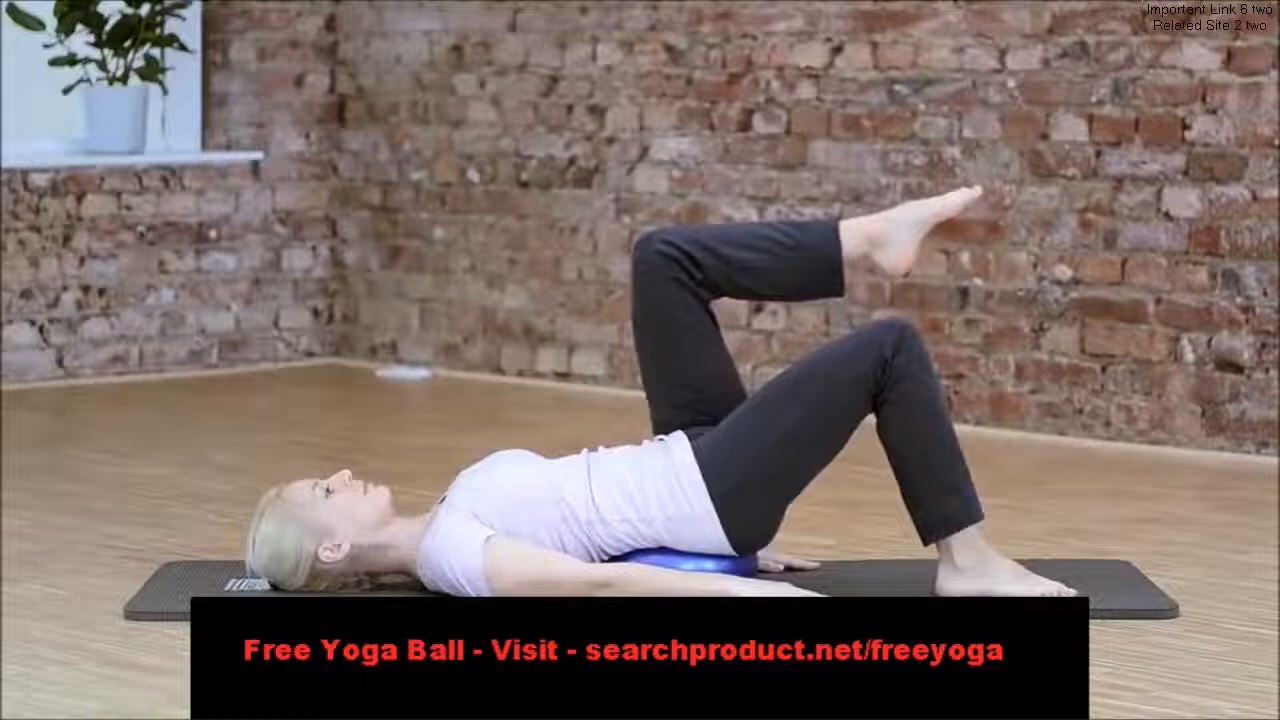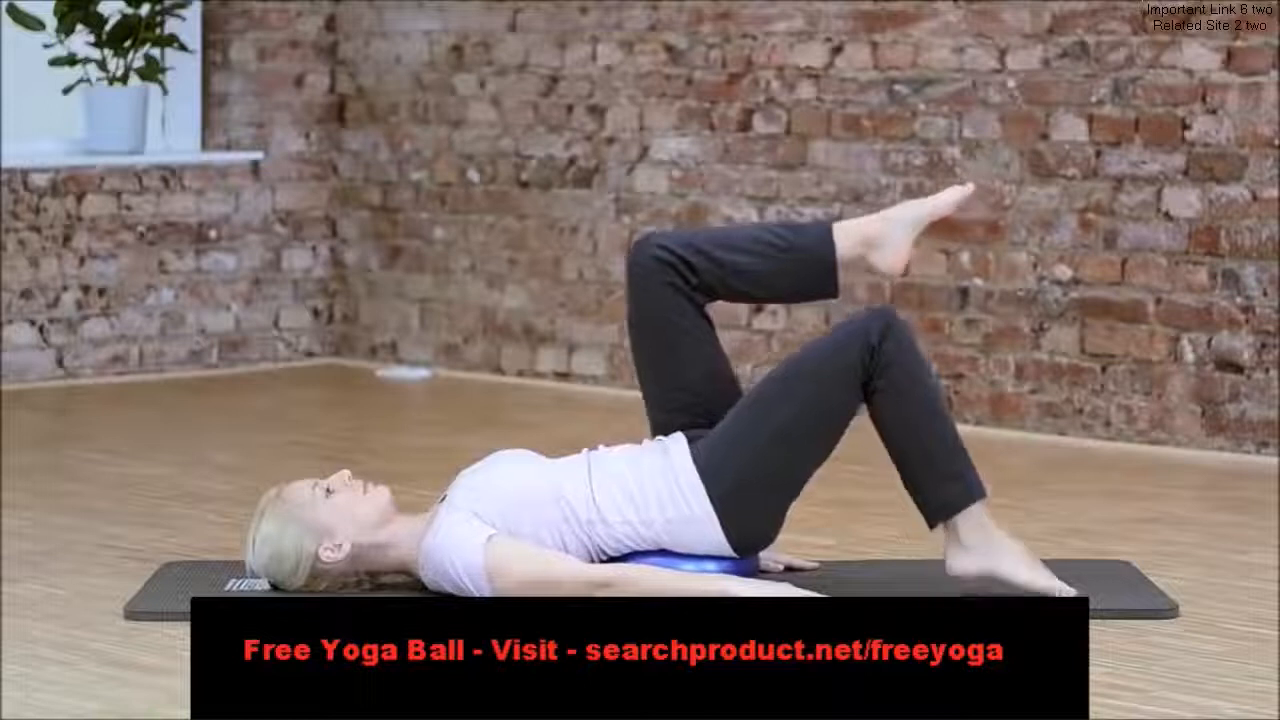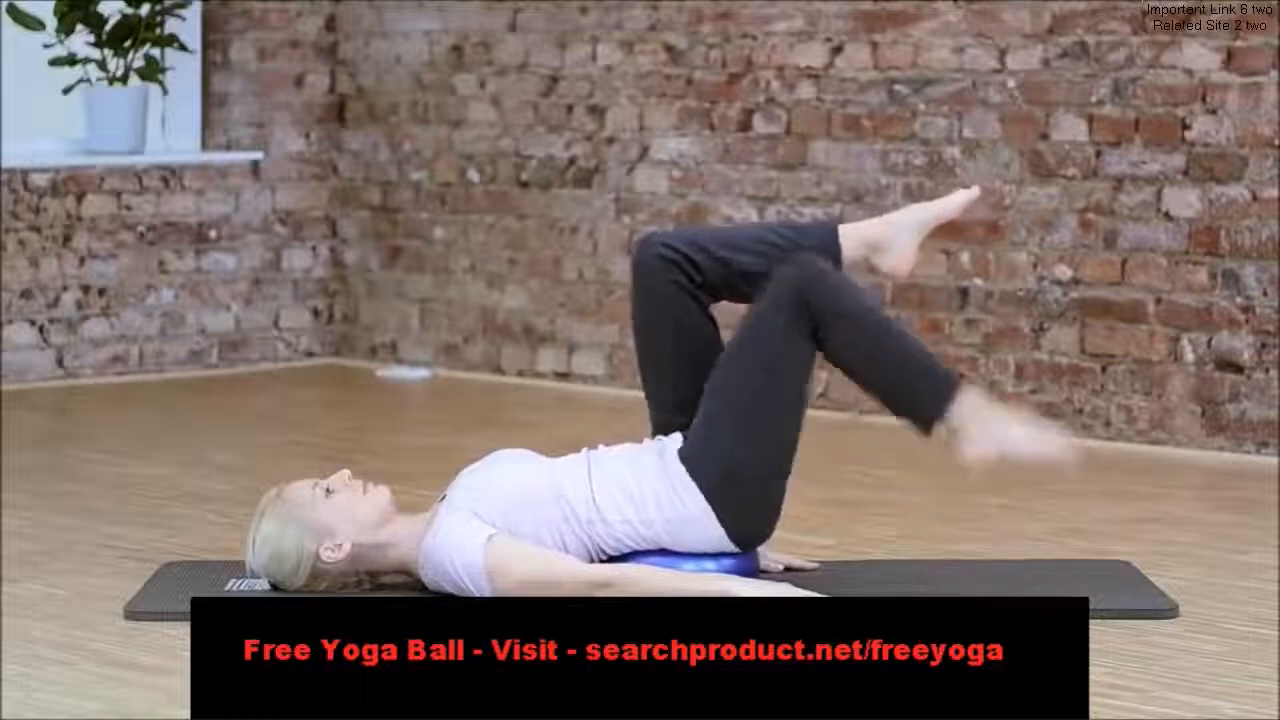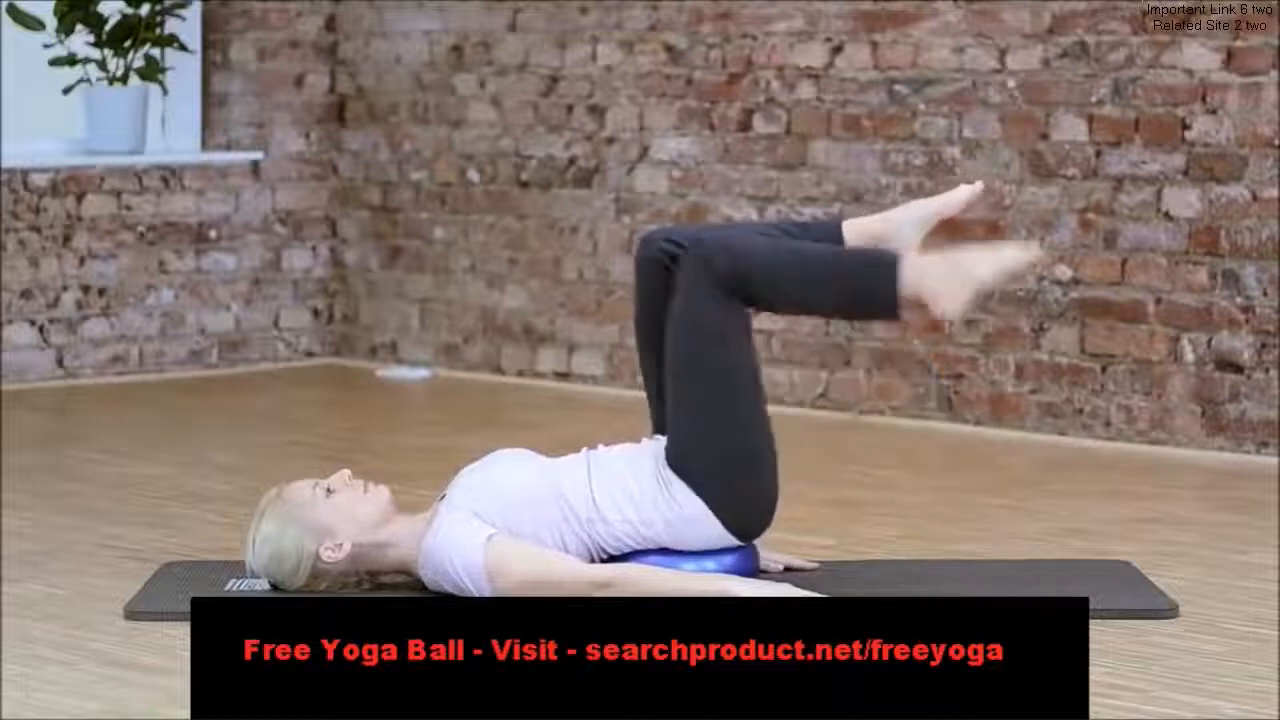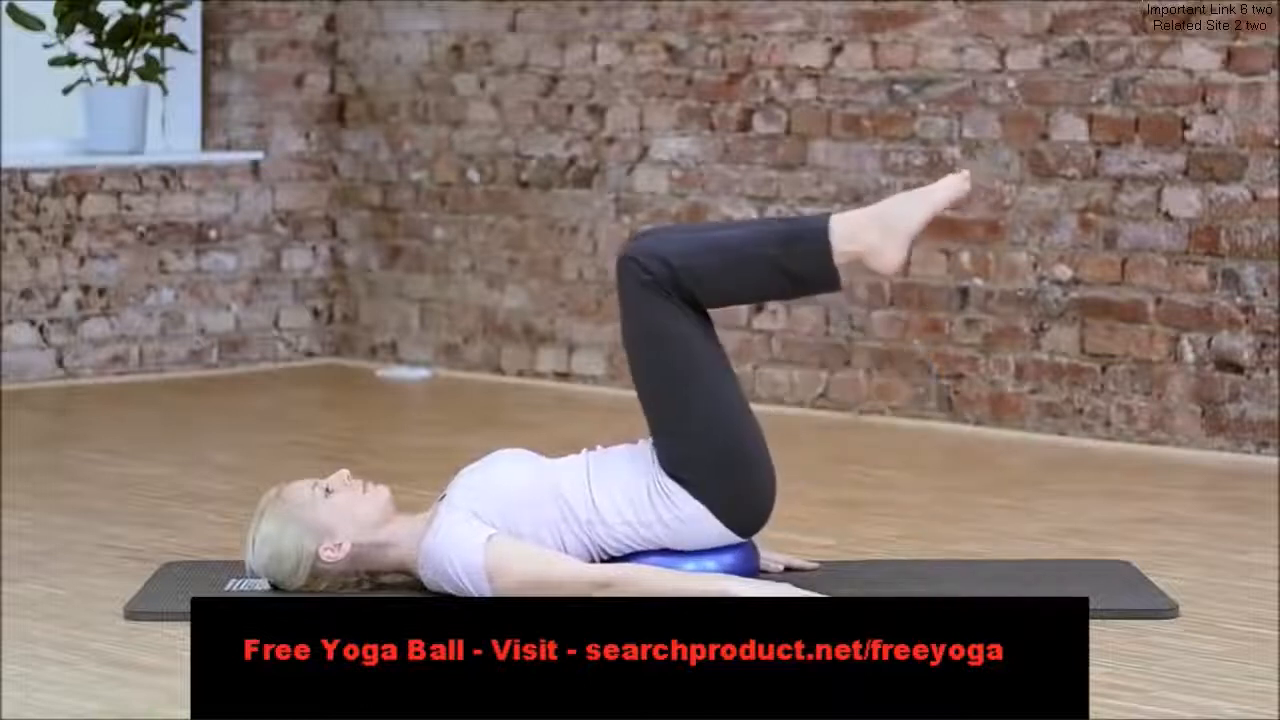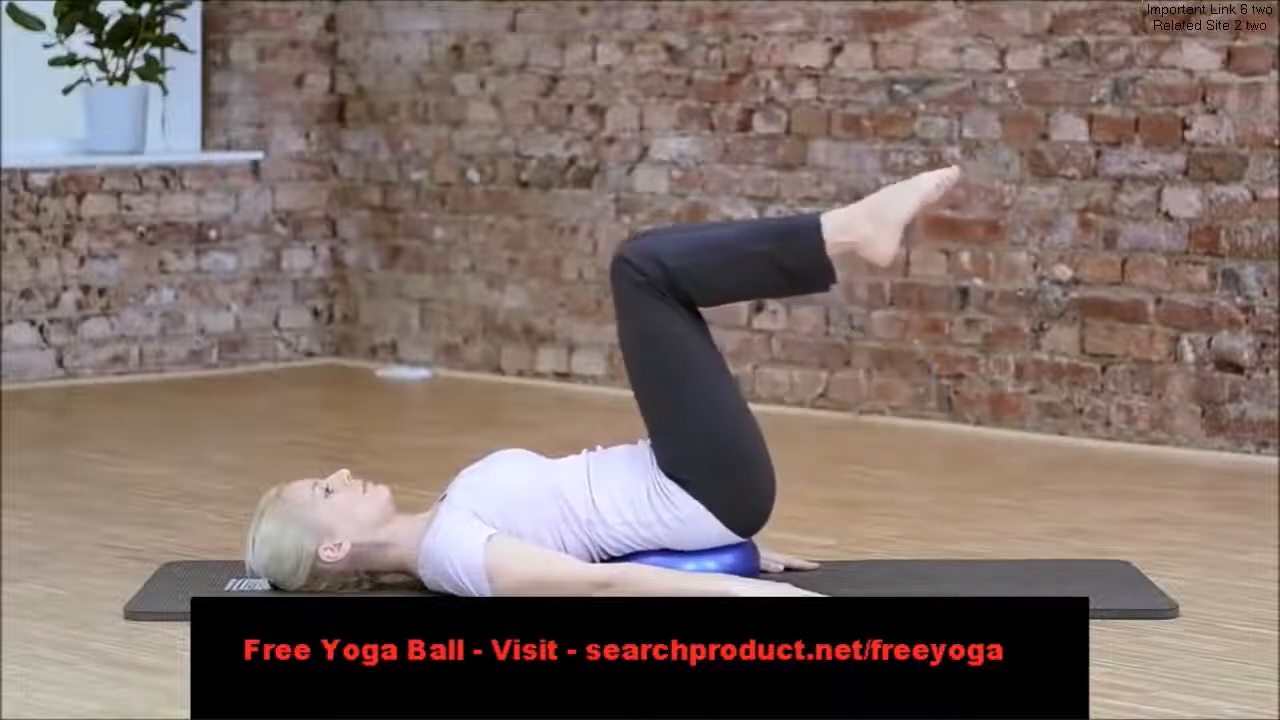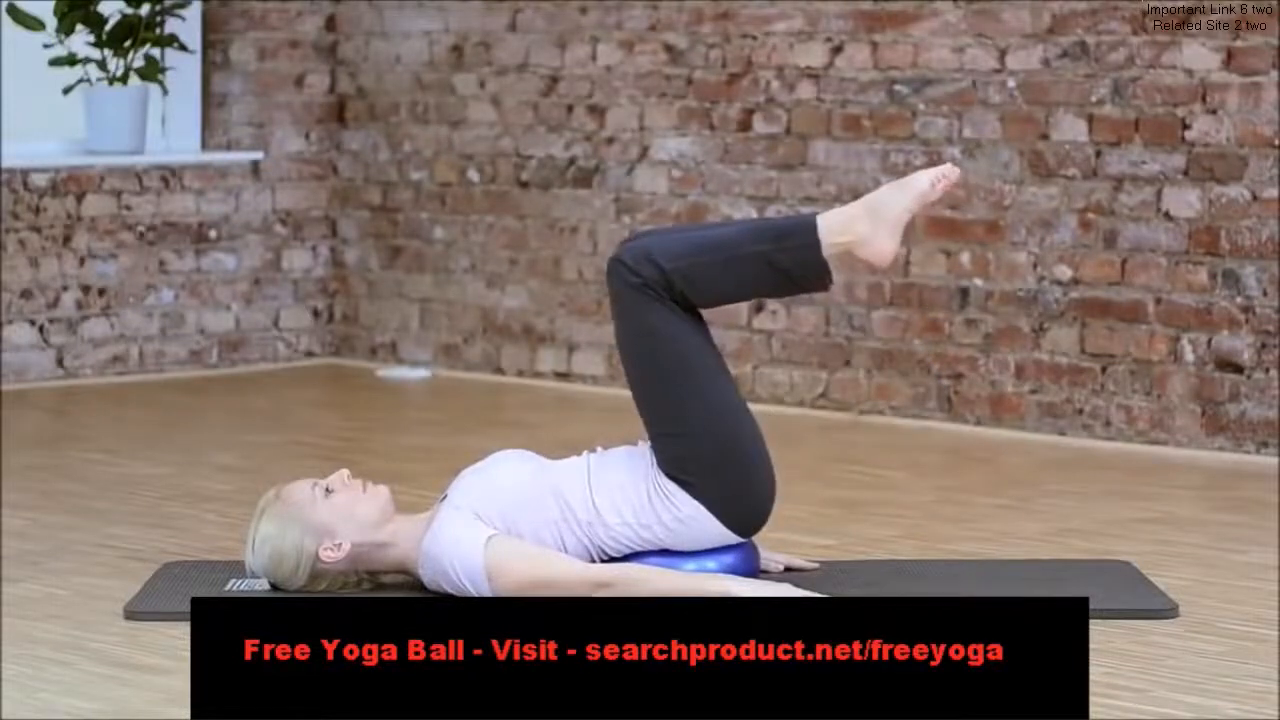
dt=0.3s
person 1, frame 1
left shoulder: (450, 516)
right shoulder: (448, 555)
right elbow: (599, 581)
right wrist: (749, 592)
left hip: (686, 457)
right hip: (715, 488)
left knee: (663, 256)
right knee: (888, 348)
left ankle: (869, 238)
right ankle: (965, 558)
person 1, frame 2
left shoulder: (452, 518)
right shoulder: (448, 554)
right elbow: (599, 584)
right wrist: (750, 592)
left hip: (687, 464)
right hip: (715, 491)
left knee: (658, 260)
right knee: (870, 333)
left ankle: (861, 237)
right ankle: (970, 534)
person 1, frame 3
left shoulder: (449, 520)
right shoulder: (447, 554)
right elbow: (598, 583)
right wrist: (754, 591)
left hip: (681, 467)
right hip: (712, 490)
left knee: (662, 258)
right knee: (802, 284)
left ankle: (869, 240)
right ankle: (966, 417)
person 1, frame 4
left shoulder: (453, 515)
right shoulder: (448, 551)
right elbow: (600, 582)
right wrist: (752, 592)
left hip: (685, 486)
right hip: (710, 494)
left knee: (667, 254)
right knee: (707, 266)
left ankle: (882, 240)
right ankle: (918, 279)
person 1, frame 5
left shoulder: (448, 518)
right shoulder: (446, 552)
right elbow: (597, 582)
right wrist: (749, 591)
left hip: (686, 488)
right hip: (710, 492)
left knee: (652, 261)
right knee: (649, 268)
left ankle: (856, 234)
right ankle: (855, 240)
person 1, frame 6
left shoulder: (450, 516)
right shoulder: (447, 552)
right elbow: (598, 582)
right wrist: (745, 591)
left hip: (699, 499)
right hip: (712, 494)
left knee: (648, 267)
right knee: (641, 269)
left ankle: (849, 231)
right ankle: (848, 231)
person 1, frame 7
left shoulder: (450, 517)
right shoulder: (448, 553)
right elbow: (600, 582)
right wrist: (743, 590)
left hip: (688, 494)
right hip: (710, 494)
left knee: (646, 264)
right knee: (639, 271)
left ankle: (845, 234)
right ankle: (846, 230)
